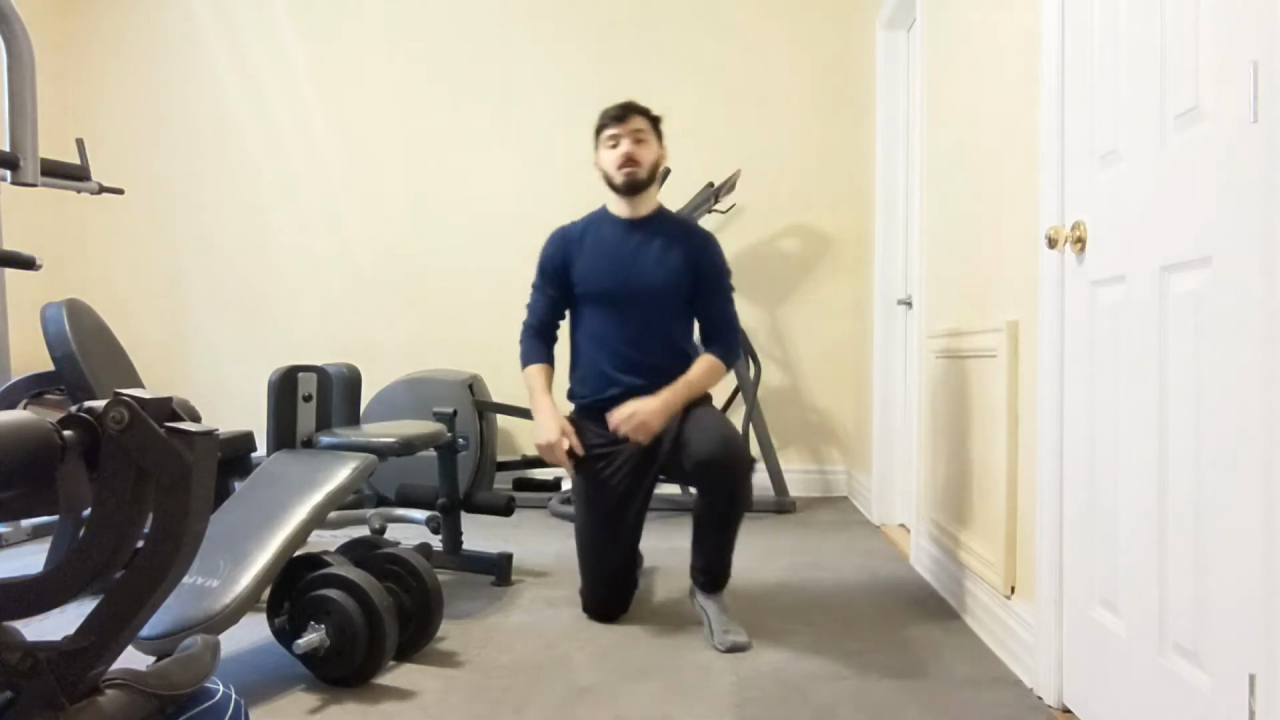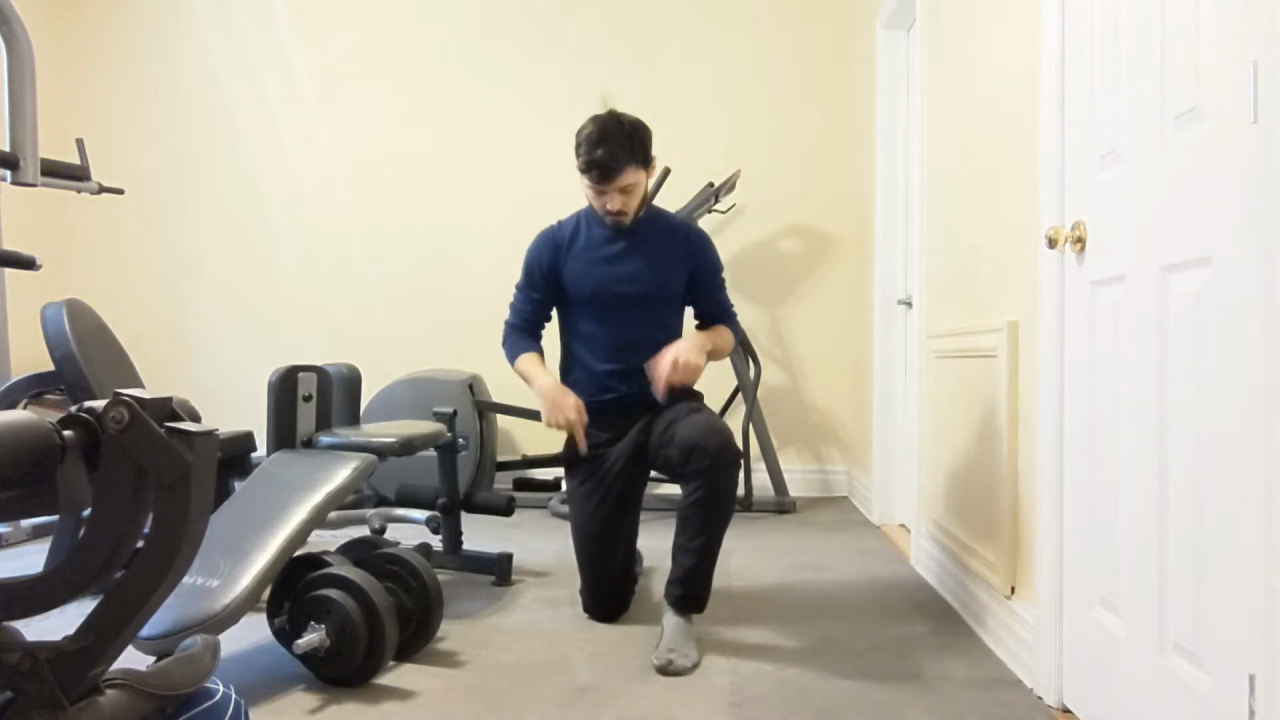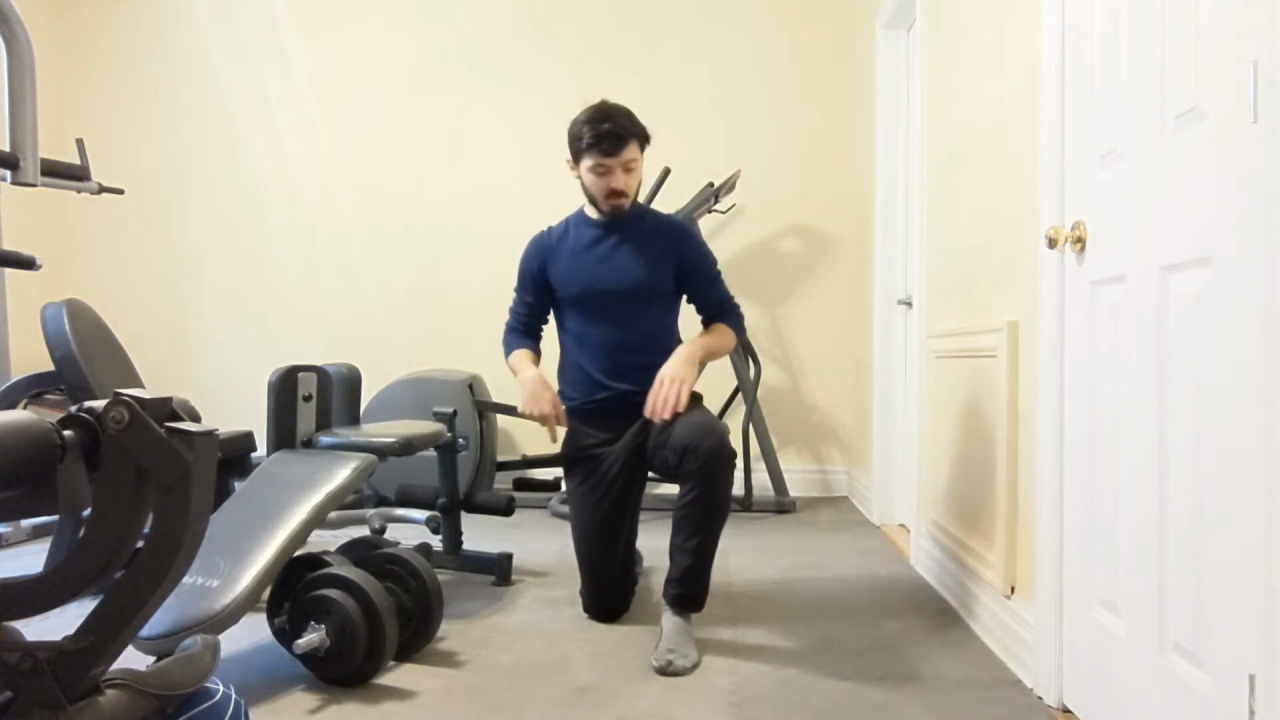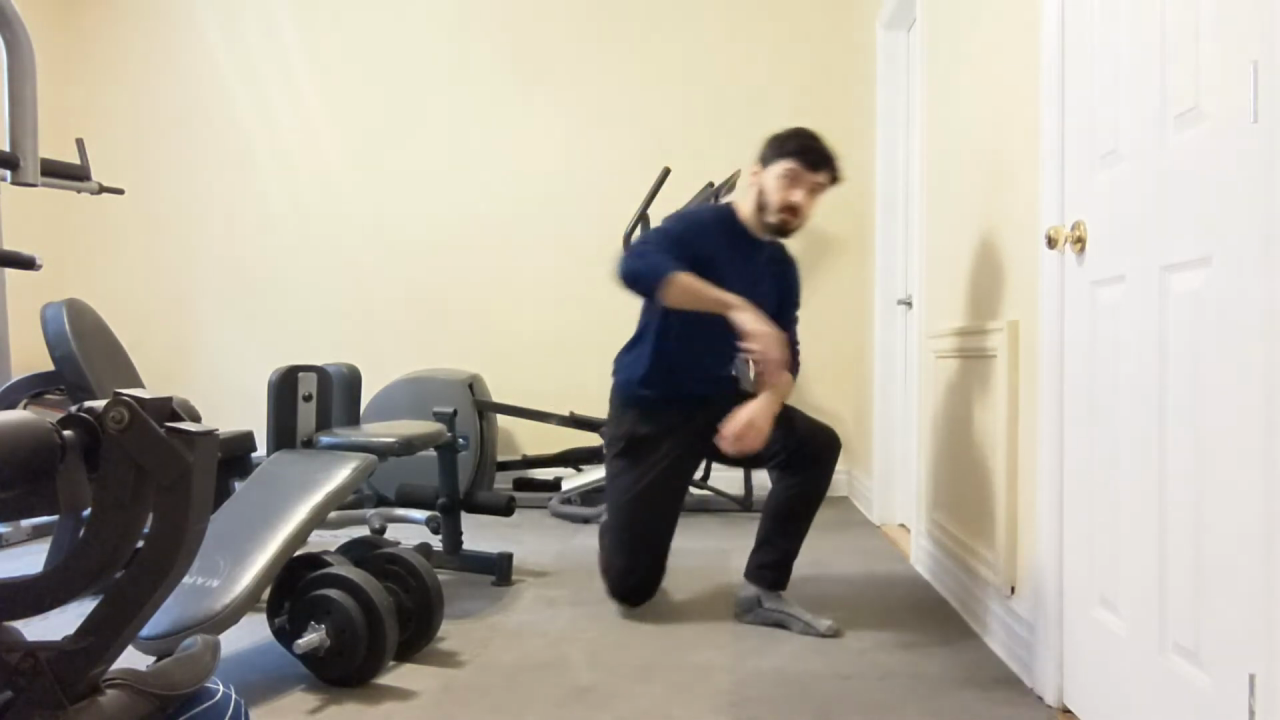
dt=1s
person 1, frame 1
left shoulder: (694, 244)
right shoulder: (567, 244)
left elbow: (724, 344)
right elbow: (536, 335)
left wrist: (665, 403)
right wrist: (544, 411)
left hip: (675, 408)
right hip: (599, 427)
left knee: (725, 453)
right knee: (603, 603)
left ankle: (708, 590)
right ankle: (627, 557)
person 1, frame 2
left shoulder: (686, 241)
right shoulder: (554, 245)
left elbow: (725, 324)
right elbow: (519, 330)
left wrist: (699, 342)
right wrist: (546, 385)
left hip: (667, 406)
right hip: (594, 423)
left knee: (717, 447)
right knee: (602, 602)
left ankle: (681, 609)
right ankle: (627, 559)
person 1, frame 3
left shoulder: (675, 237)
right shoulder: (548, 249)
left elbow: (729, 321)
right elbow: (519, 330)
left wrist: (689, 356)
right wrist: (528, 374)
left hip: (662, 407)
right hip: (590, 425)
left knee: (711, 447)
right knee: (602, 603)
left ankle: (678, 610)
right ankle: (626, 558)
person 1, frame 4
left shoulder: (781, 268)
right shoulder: (699, 229)
left elbow: (778, 356)
right elbow: (638, 267)
left wrist: (765, 404)
right wrist: (739, 309)
left hip: (713, 402)
right hip: (644, 413)
left knee: (817, 445)
right knee: (632, 588)
left ankle: (761, 592)
right ankle: (620, 534)
